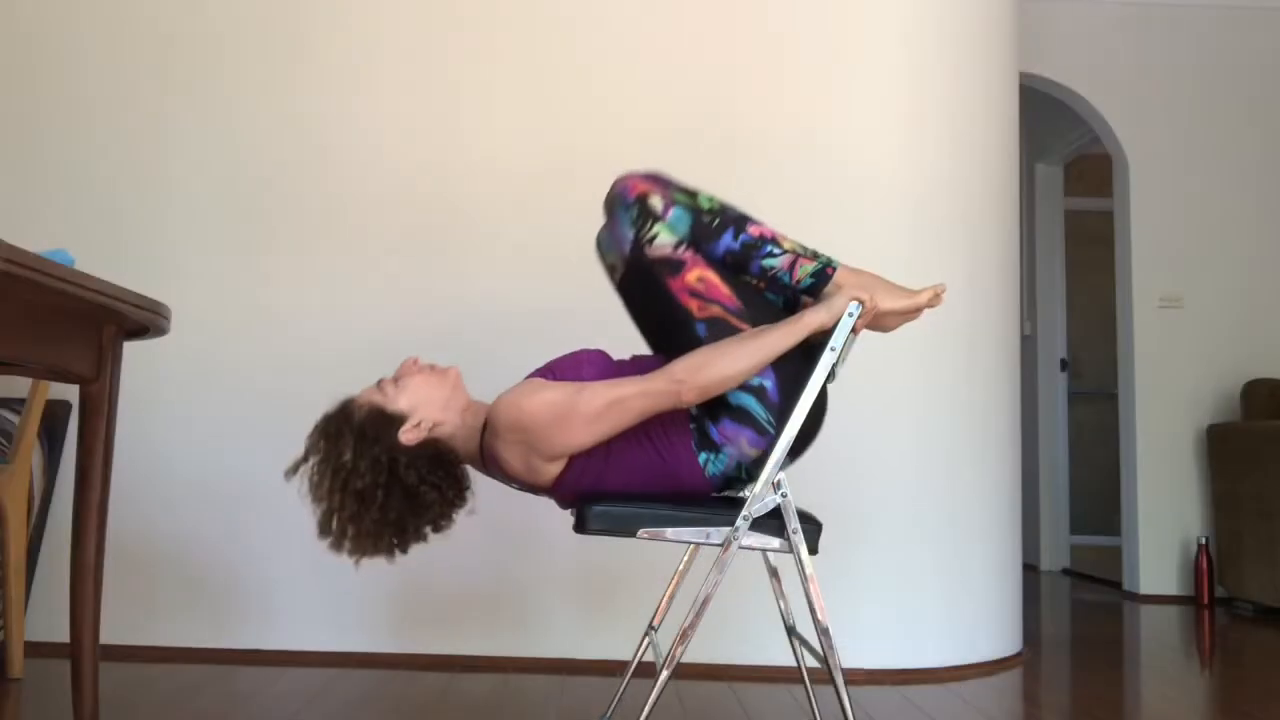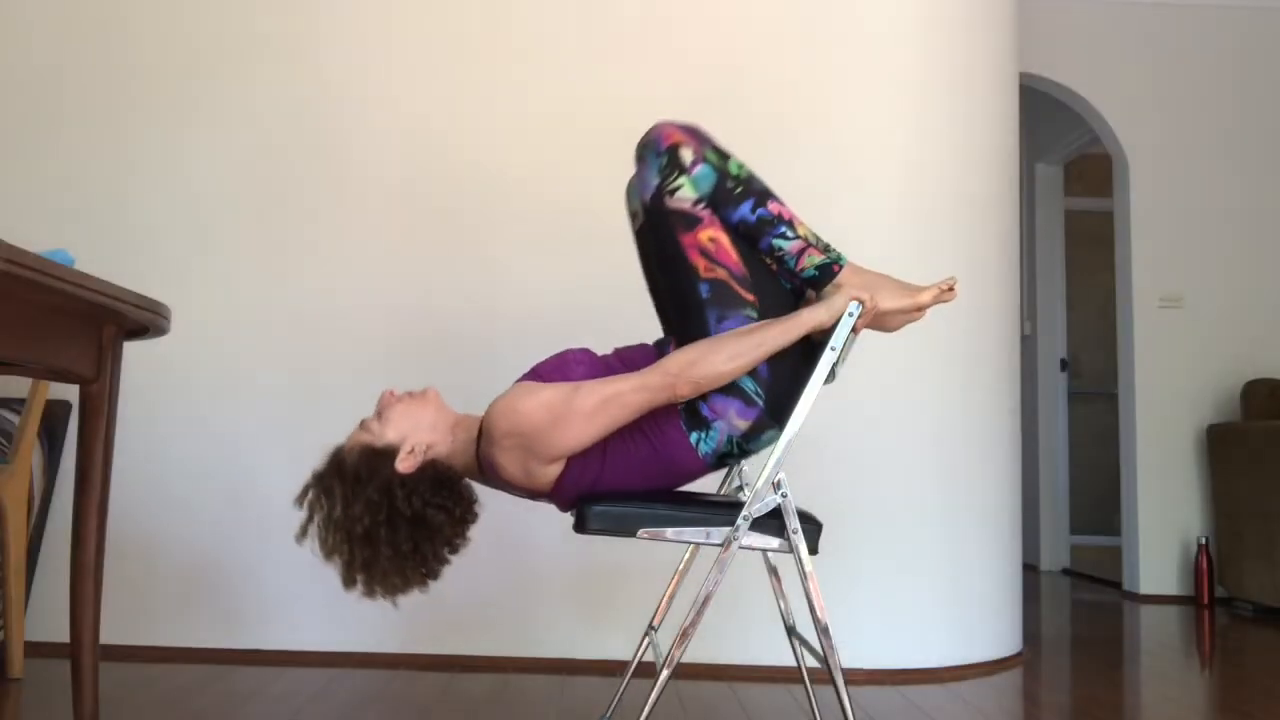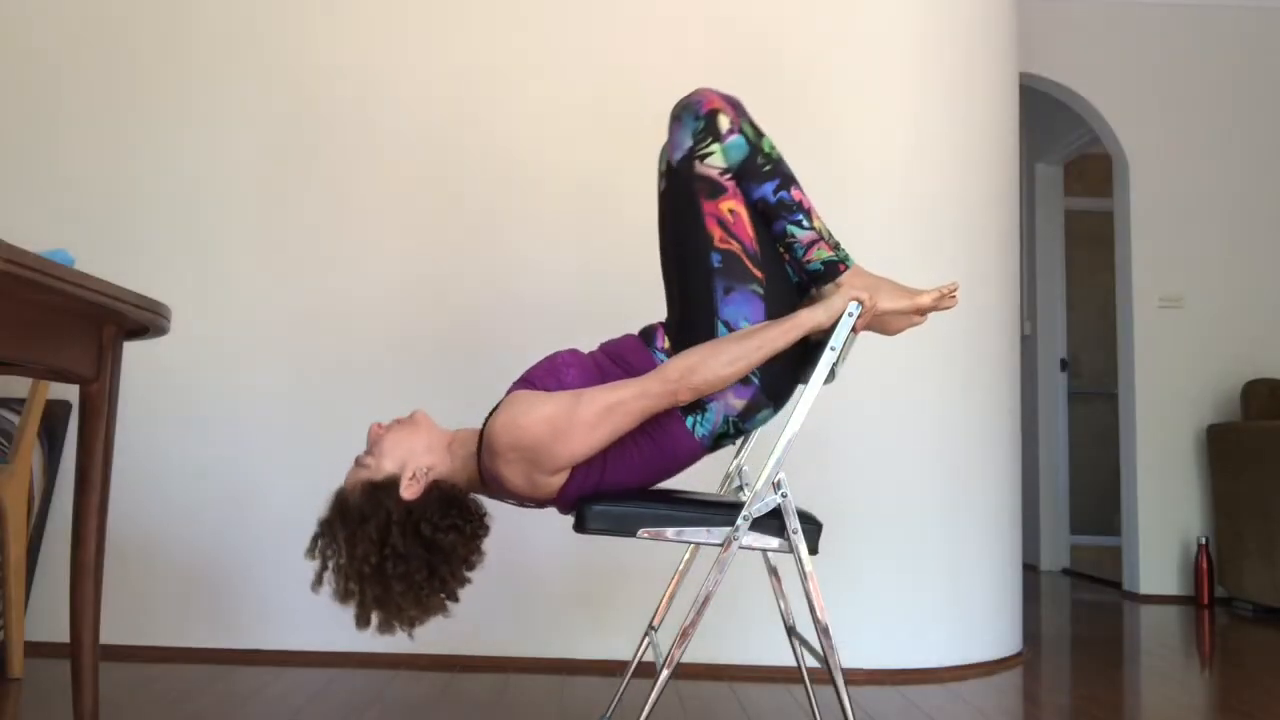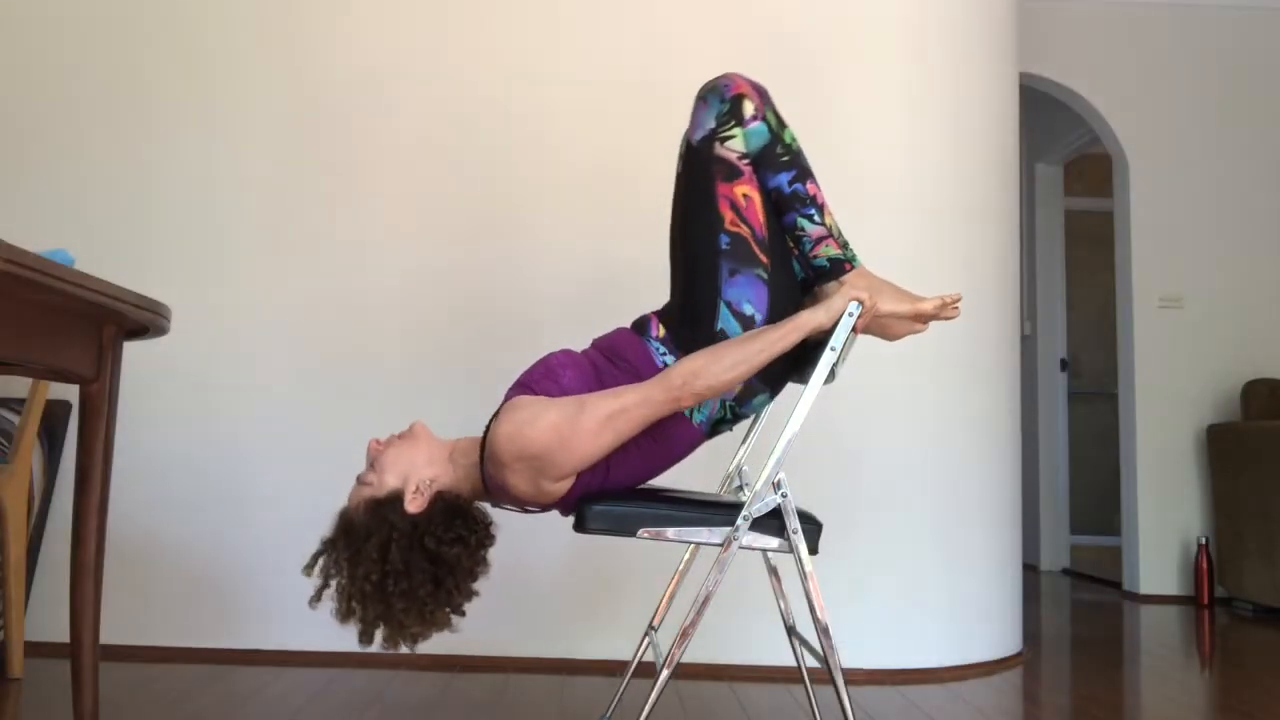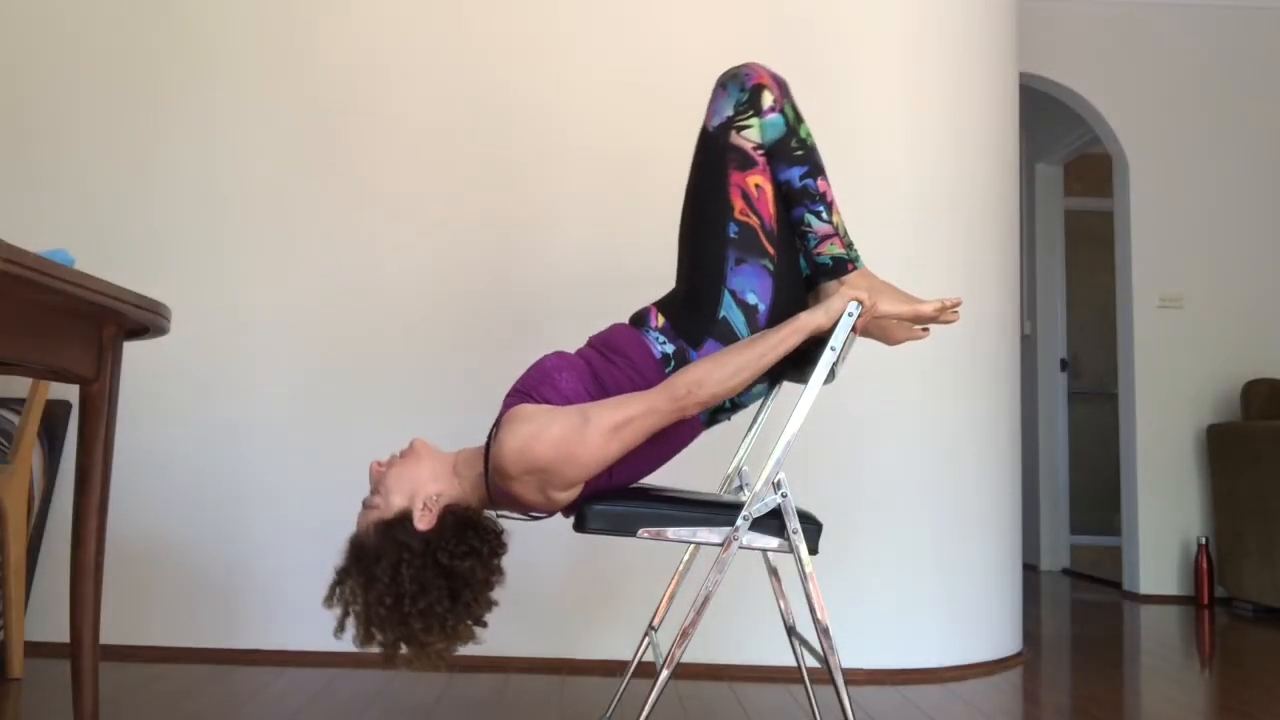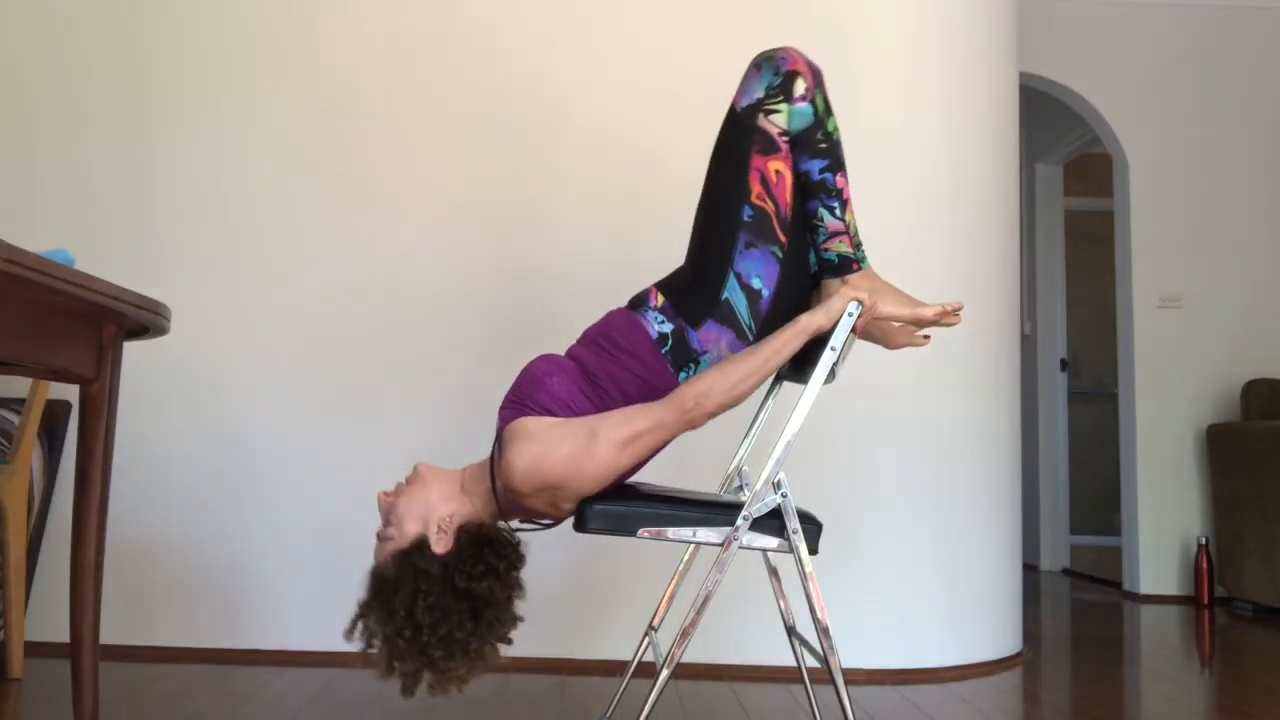
dt=0.5s
person 1, frame 1
left shoulder: (501, 435)
right elbow: (675, 388)
right wrist: (817, 317)
left hip: (726, 427)
right hip: (749, 420)
left knee: (630, 225)
right knee: (639, 201)
left ankle: (829, 288)
right ankle: (839, 294)
person 1, frame 2
left shoulder: (495, 448)
right elbow: (670, 382)
right wrist: (814, 317)
left hip: (718, 408)
right hip: (738, 398)
left knee: (667, 159)
right knee: (671, 149)
left ankle: (838, 290)
right ankle: (842, 290)
person 1, frame 3
left shoulder: (499, 457)
right shoulder: (517, 439)
left elbow: (665, 374)
right elbow: (672, 387)
right wrist: (814, 316)
left hip: (710, 373)
right hip: (729, 384)
left knee: (702, 131)
right knee: (705, 116)
left ankle: (838, 291)
right ankle: (845, 291)
person 1, frame 4
left shoulder: (501, 466)
right shoulder: (520, 447)
right elbow: (677, 391)
right wrist: (815, 317)
left hip: (686, 349)
right hip: (721, 347)
right knee: (730, 100)
left ankle: (840, 290)
right ankle: (845, 290)
person 1, frame 5
left shoulder: (505, 469)
right shoulder: (522, 454)
right elbow: (680, 400)
right wrist: (814, 318)
left hip: (684, 345)
right hip: (713, 343)
right knee: (750, 90)
left ankle: (844, 297)
right ankle: (847, 295)
person 1, frame 6
left shoulder: (514, 478)
right shoulder: (527, 467)
right elbow: (685, 409)
right wrist: (816, 319)
left hip: (687, 338)
right hip: (709, 335)
right knee: (784, 73)
left ankle: (842, 294)
right ankle: (848, 287)
